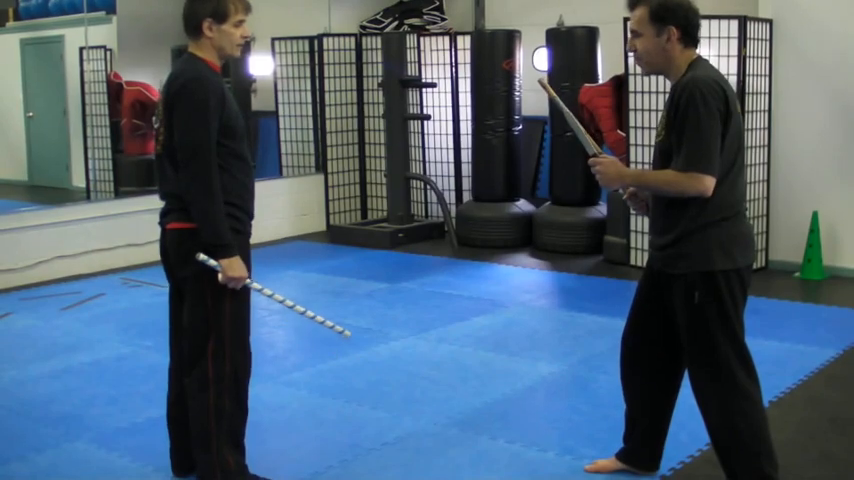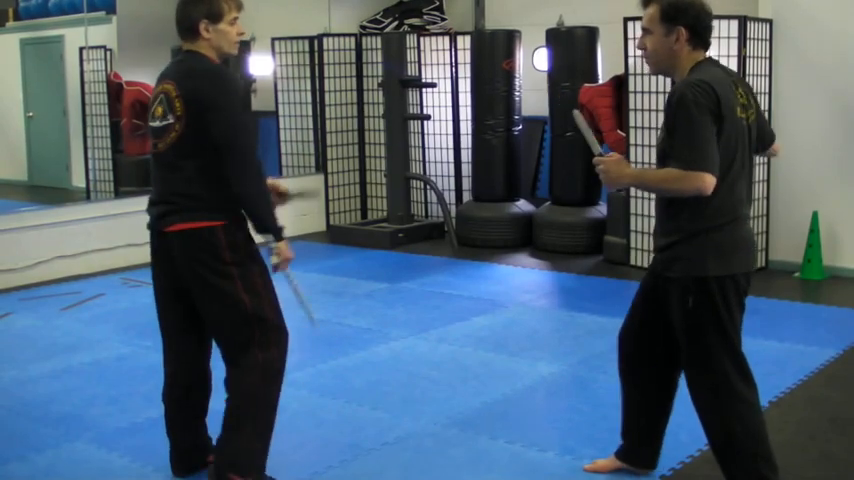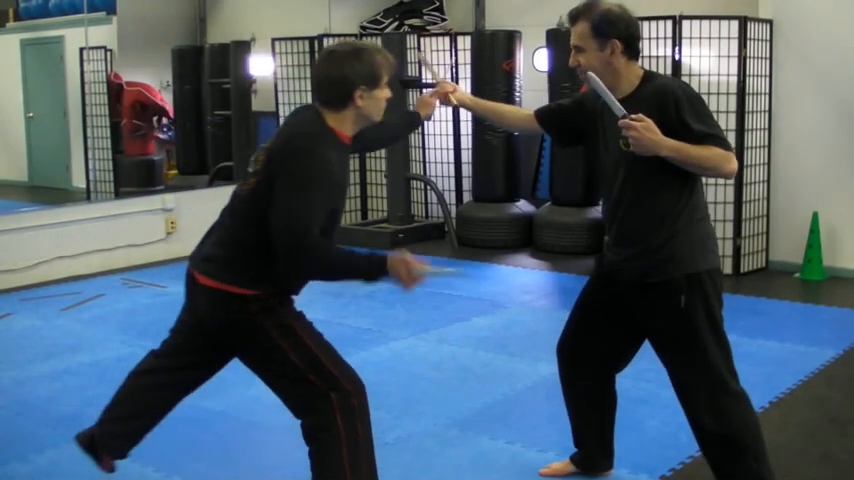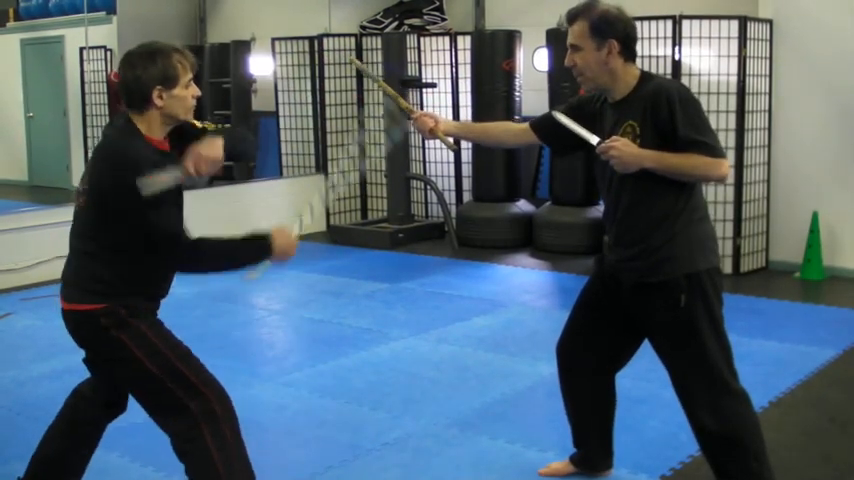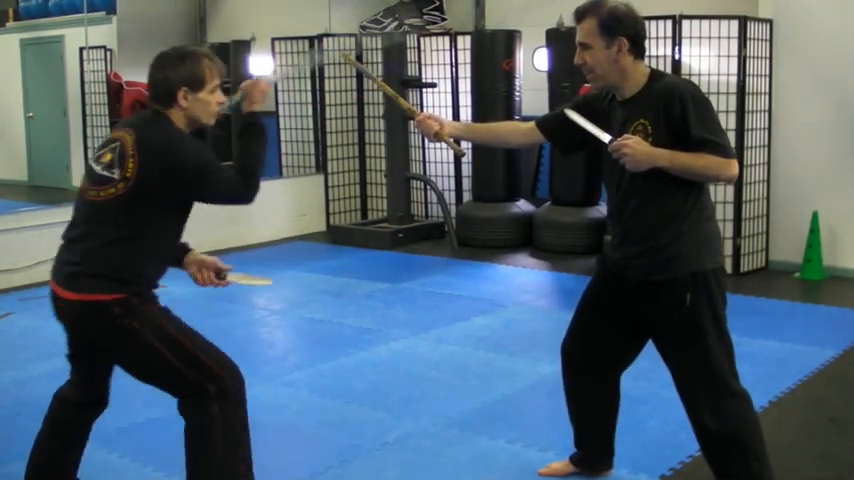
dt=1s
person 1, frame 1
left shoulder: (699, 89)
right shoulder: (689, 86)
left elbow: (700, 181)
left wrist: (625, 176)
right wrist: (651, 196)
left hip: (708, 258)
right hip: (678, 252)
left knee: (721, 373)
right knee: (645, 351)
person 1, frame 2
left shoulder: (692, 91)
right shoulder: (728, 82)
left elbow: (699, 180)
right elbow: (769, 144)
left wrist: (628, 176)
left hip: (706, 260)
right hip: (685, 255)
left knee: (717, 378)
right knee: (639, 347)
person 1, frame 3
left shoulder: (669, 95)
right shoulder: (593, 107)
left elbow: (727, 163)
right elbow: (528, 120)
left wrist: (661, 144)
right wrist: (465, 100)
left hip: (681, 269)
right hip: (620, 265)
left knee: (710, 388)
right knee: (579, 355)
person 1, frame 4
left shoulder: (666, 96)
right shoulder: (592, 108)
left elbow: (717, 167)
right elbow: (521, 133)
left wrist: (643, 158)
right wrist: (449, 127)
left hip: (679, 270)
right hip: (620, 266)
left knee: (710, 389)
right knee: (579, 355)
person 1, frame 5
left shoulder: (676, 96)
right shoulder: (598, 106)
left elbow: (727, 167)
right elbow: (527, 132)
left wrist: (655, 156)
right wrist: (453, 128)
left hip: (685, 270)
right hip: (624, 264)
left knee: (712, 390)
right knee: (583, 357)
person 2, frame 1
left shoulder: (190, 78)
right shoulder: (198, 83)
right elbow: (199, 175)
right wrist: (225, 250)
left hip: (188, 238)
right hip: (206, 241)
left knee: (192, 350)
right knee: (221, 356)
person 2, frame 2
left shoulder: (170, 80)
right shoulder: (215, 80)
right elbow: (238, 161)
left wrist: (260, 187)
right wrist: (273, 232)
left hip: (168, 231)
right hip: (208, 233)
left knee: (186, 347)
right knee: (259, 340)
person 2, frame 3
left shoulder: (310, 121)
right shoulder: (311, 153)
left elbow: (360, 138)
right elbow: (299, 250)
left wrist: (414, 117)
right wrist: (385, 265)
left hip: (212, 277)
right hip: (244, 295)
left knee: (176, 363)
right knee: (338, 395)
left ankle: (105, 439)
person 2, frame 4
left shoulder: (147, 131)
right shoulder: (129, 161)
left elbow: (237, 139)
right elbow: (180, 253)
left wrist: (215, 143)
right wrist: (266, 245)
left hip: (96, 301)
right hip: (109, 310)
left knee: (105, 390)
right knee: (202, 407)
person 2, frame 5
left shoulder: (129, 133)
right shoulder: (174, 151)
right elbow: (242, 188)
left wrist: (184, 256)
right wrist: (252, 116)
left hip: (71, 290)
right hip: (111, 302)
left knee: (87, 390)
right knee: (218, 387)
